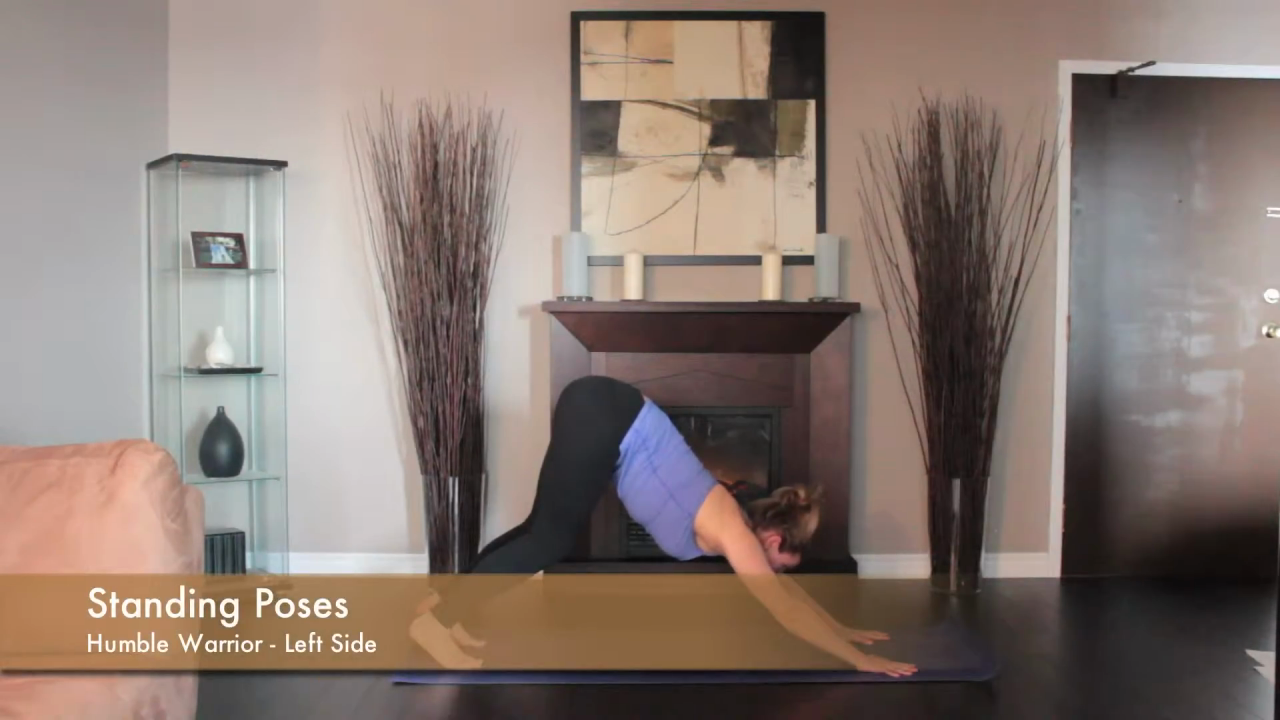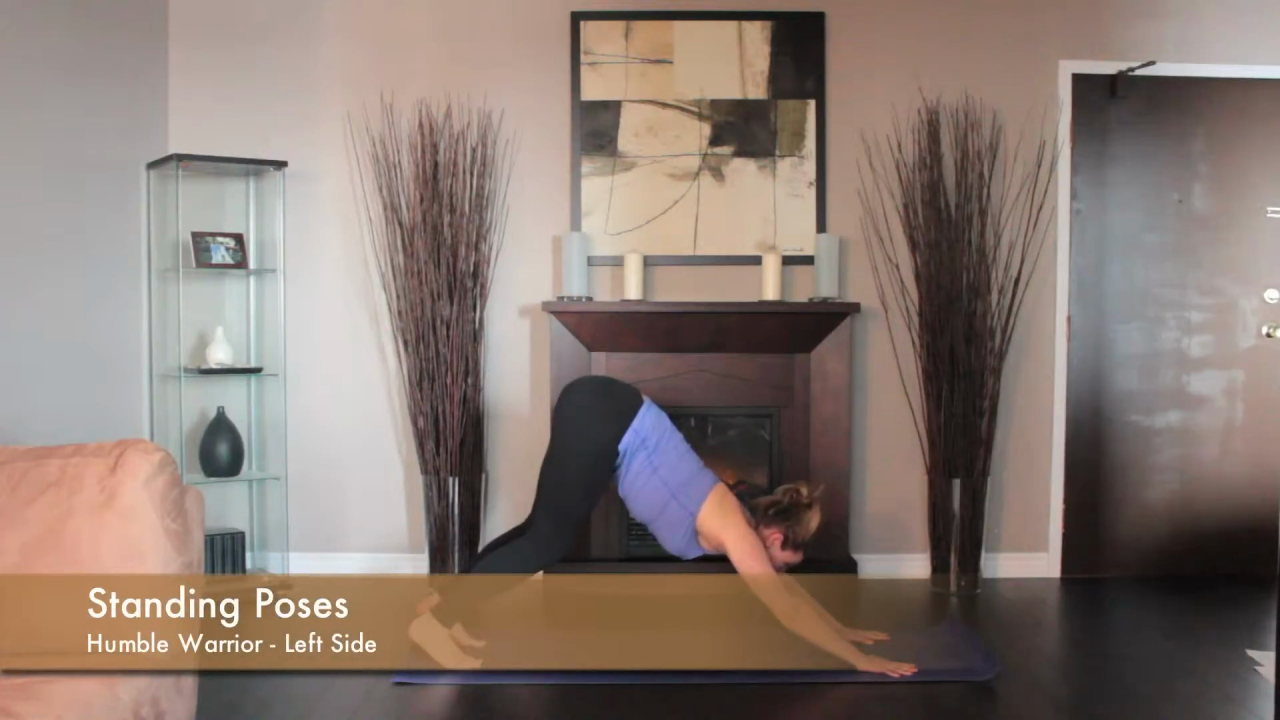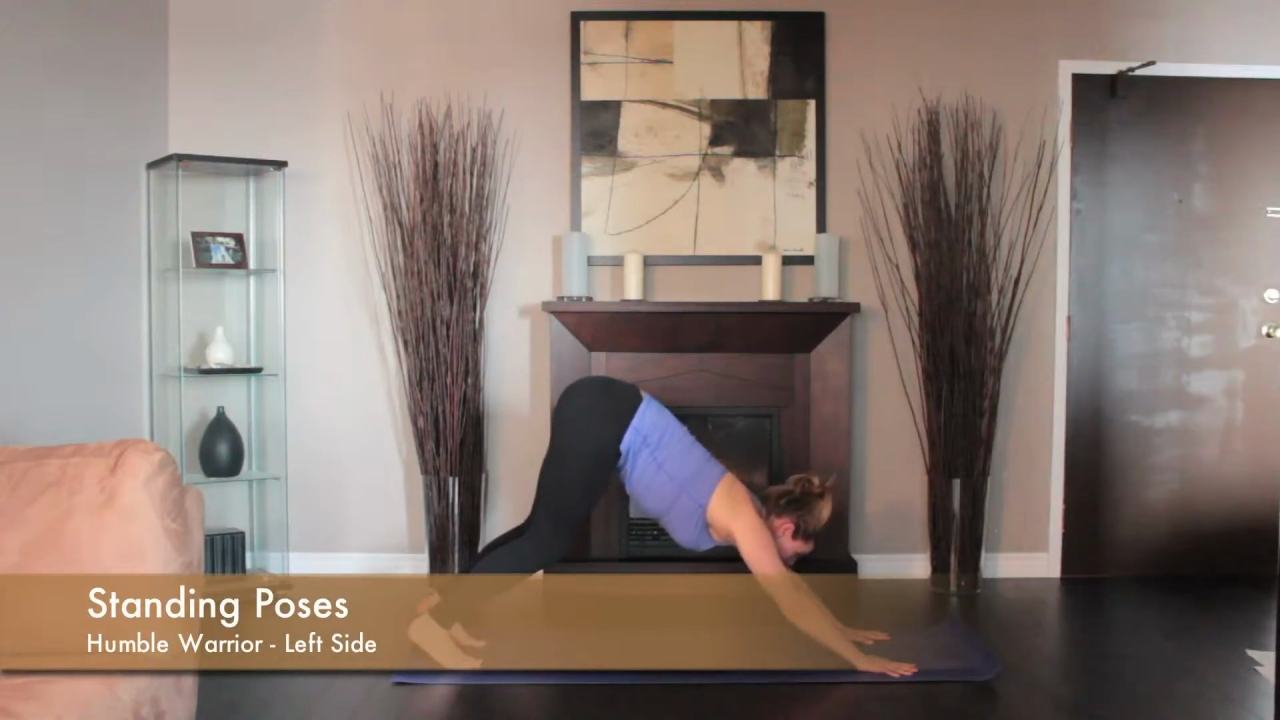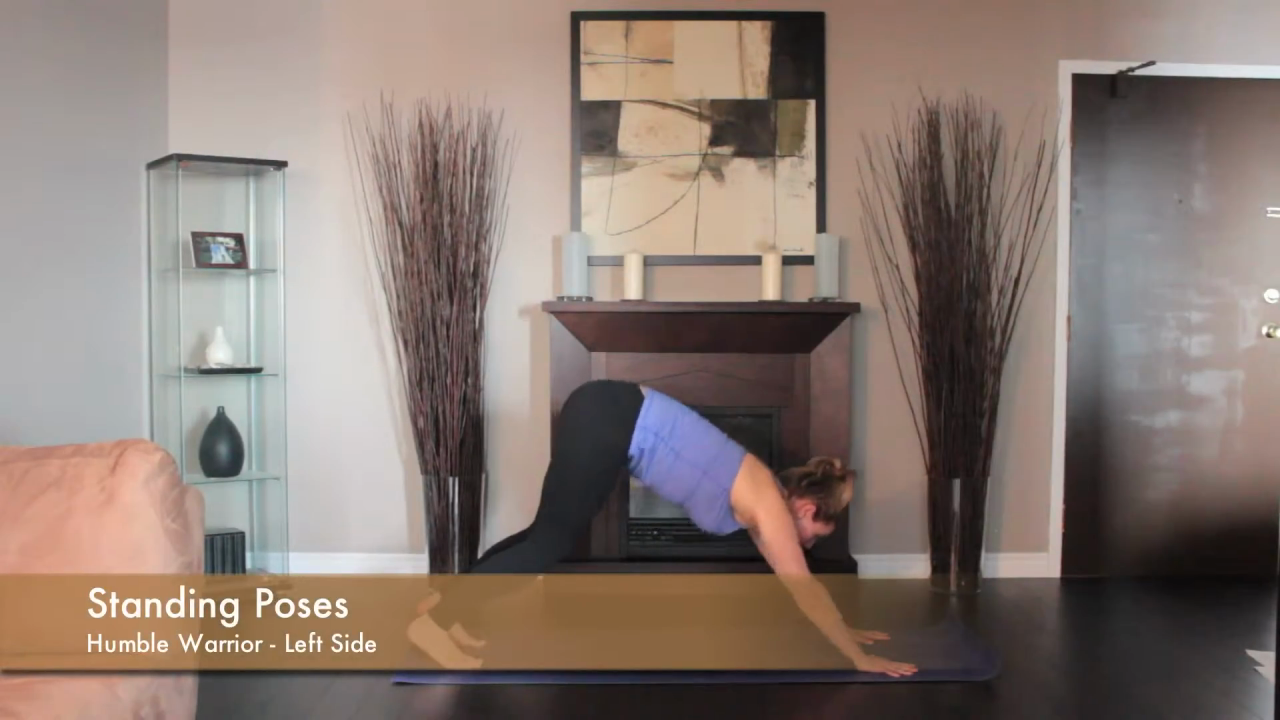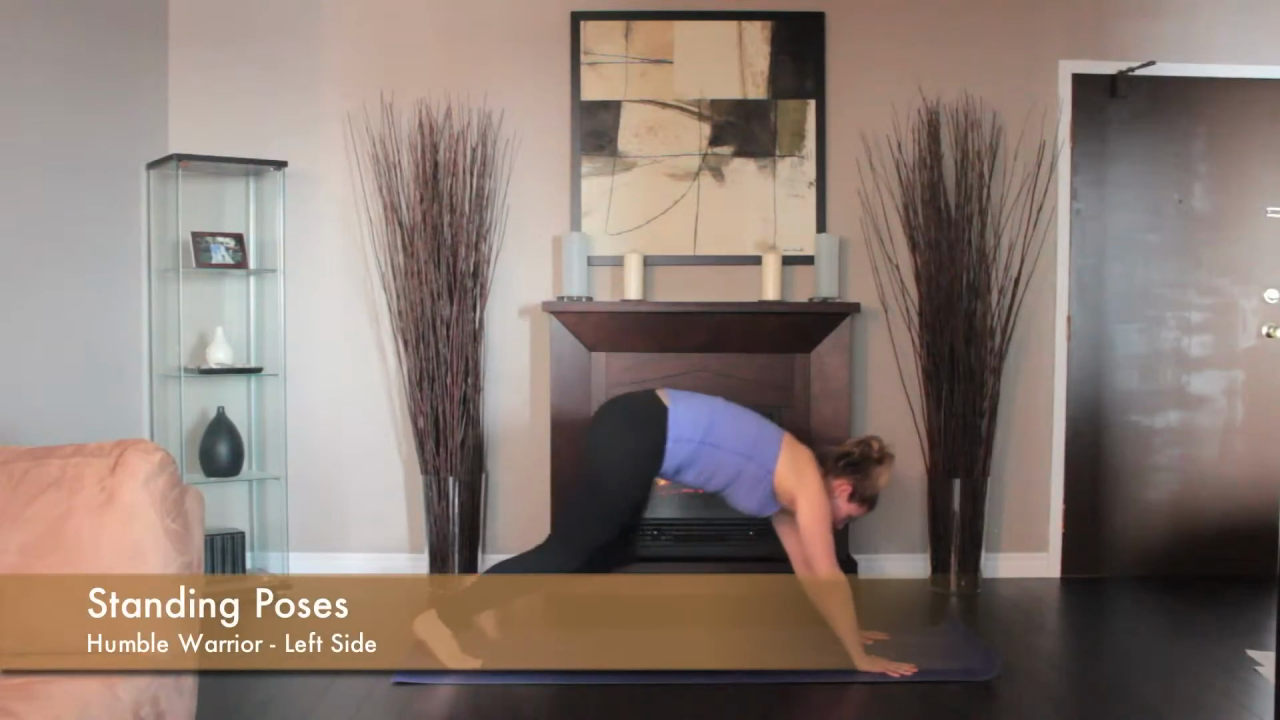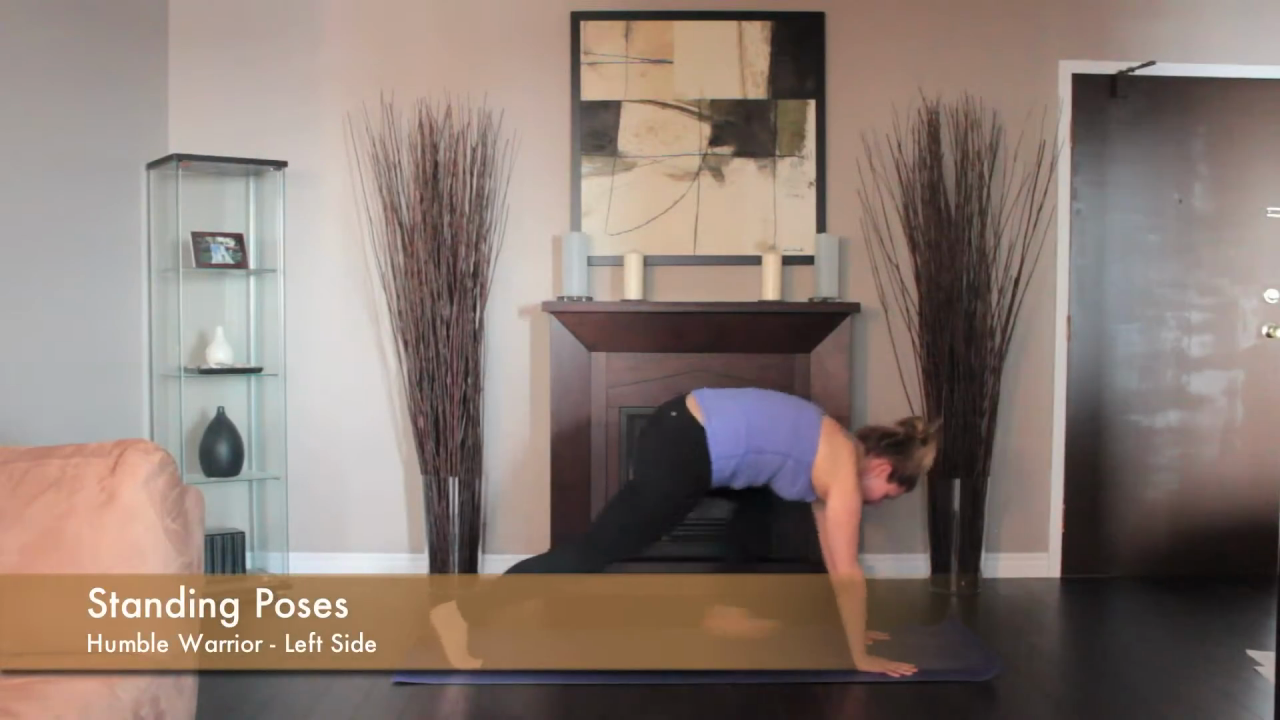
dt=0.3s
person 1, frame 1
left shoulder: (734, 525)
right shoulder: (732, 534)
left elbow: (785, 588)
right elbow: (784, 609)
left wrist: (841, 629)
right wrist: (858, 659)
left hip: (603, 413)
right hip: (602, 419)
left knee: (542, 532)
right knee: (549, 540)
left ankle: (445, 606)
right ankle: (434, 619)
person 1, frame 2
left shoulder: (737, 521)
right shoulder: (735, 532)
left elbow: (786, 587)
right elbow: (786, 609)
left wrist: (842, 629)
right wrist: (858, 659)
left hip: (603, 413)
right hip: (602, 421)
left knee: (542, 533)
right knee: (549, 541)
left ankle: (445, 604)
right ankle: (435, 620)
person 1, frame 3
left shoulder: (745, 516)
right shoulder: (746, 523)
left elbow: (789, 586)
right elbow: (790, 602)
left wrist: (841, 630)
right wrist: (858, 658)
left hip: (603, 411)
right hip: (602, 419)
left knee: (540, 531)
right knee: (549, 541)
left ankle: (445, 605)
right ankle: (433, 621)
person 1, frame 4
left shoulder: (756, 502)
right shoulder: (768, 503)
left elbow: (795, 583)
right elbow: (804, 589)
left wrist: (842, 629)
right wrist: (860, 657)
left hip: (609, 414)
right hip: (610, 422)
left knee: (547, 534)
right knee: (552, 542)
left ankle: (445, 603)
right ankle: (432, 622)
person 1, frame 5
left shoulder: (786, 479)
right shoulder: (809, 483)
left elbow: (804, 566)
right elbow: (829, 577)
left wrist: (845, 628)
right wrist: (860, 656)
left hip: (641, 421)
right hip: (637, 433)
left knee: (611, 550)
right knee: (573, 544)
left ankle: (487, 592)
right ankle: (442, 617)
person 1, frame 6
left shoulder: (830, 456)
right shoulder: (844, 467)
left elbow: (830, 549)
right elbow: (846, 572)
left wrist: (853, 625)
right wrist: (861, 656)
left hip: (684, 423)
right hip: (682, 450)
right knee: (597, 549)
right ankle: (458, 614)
